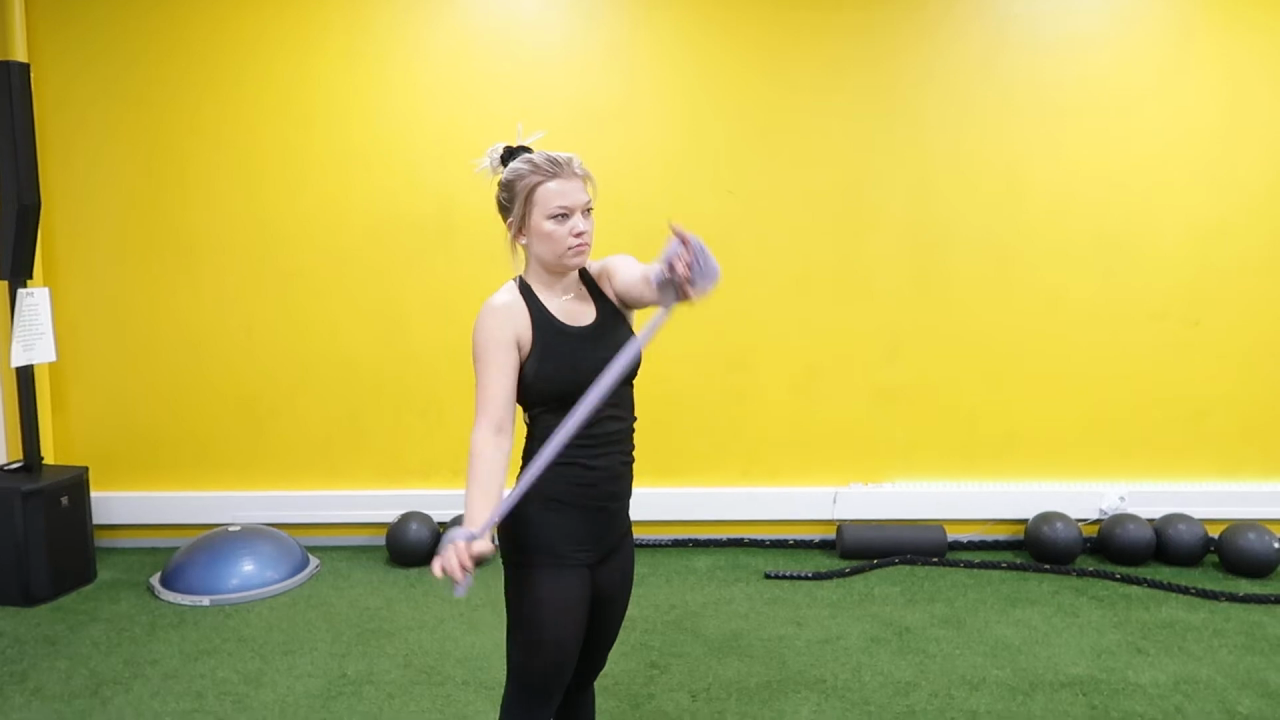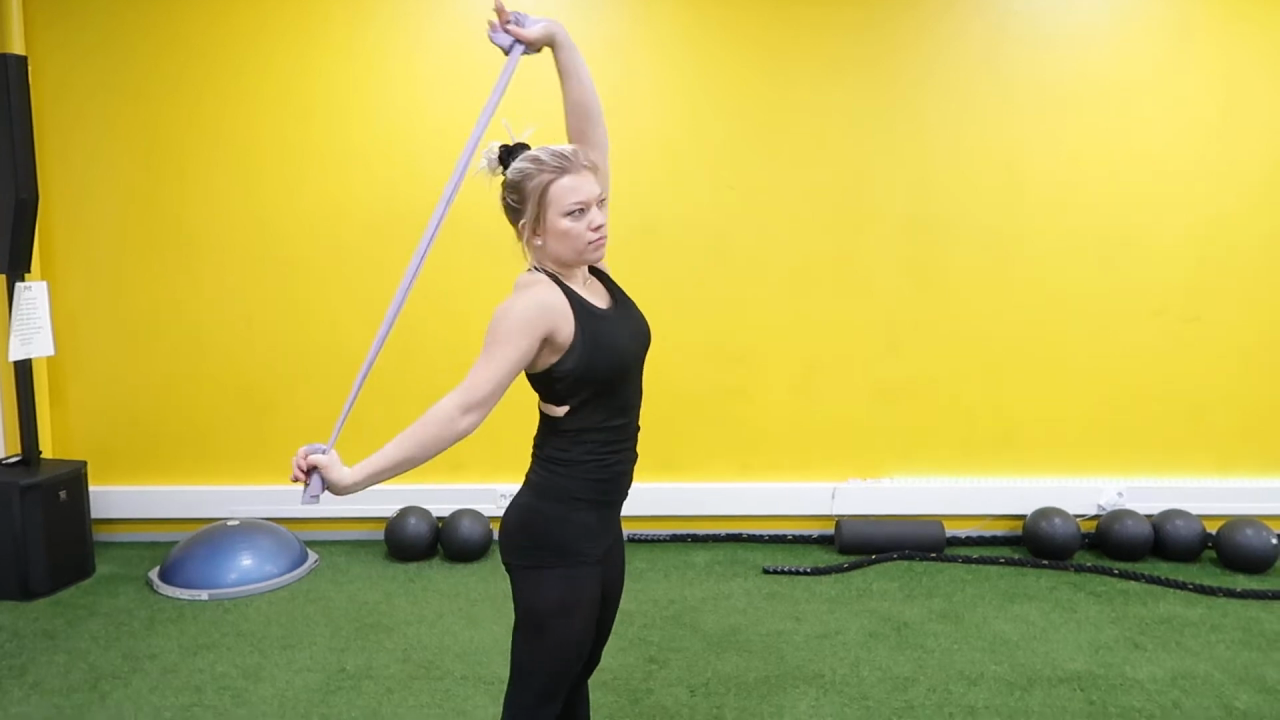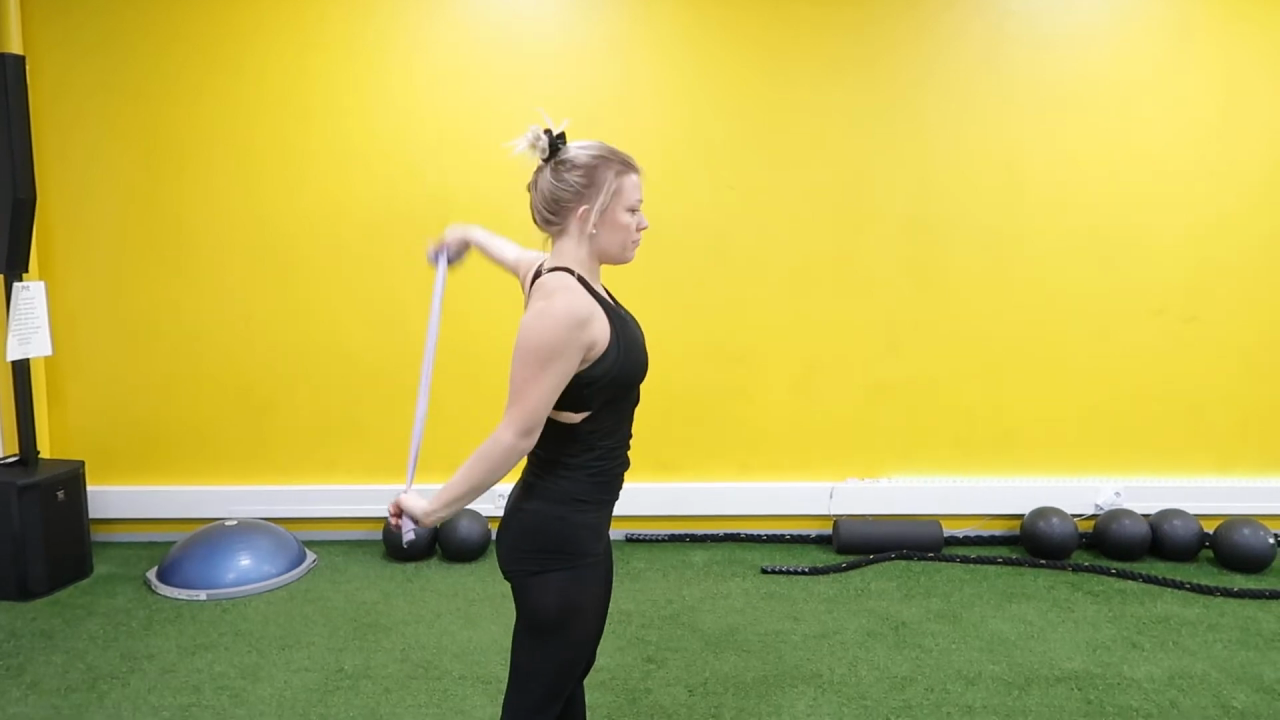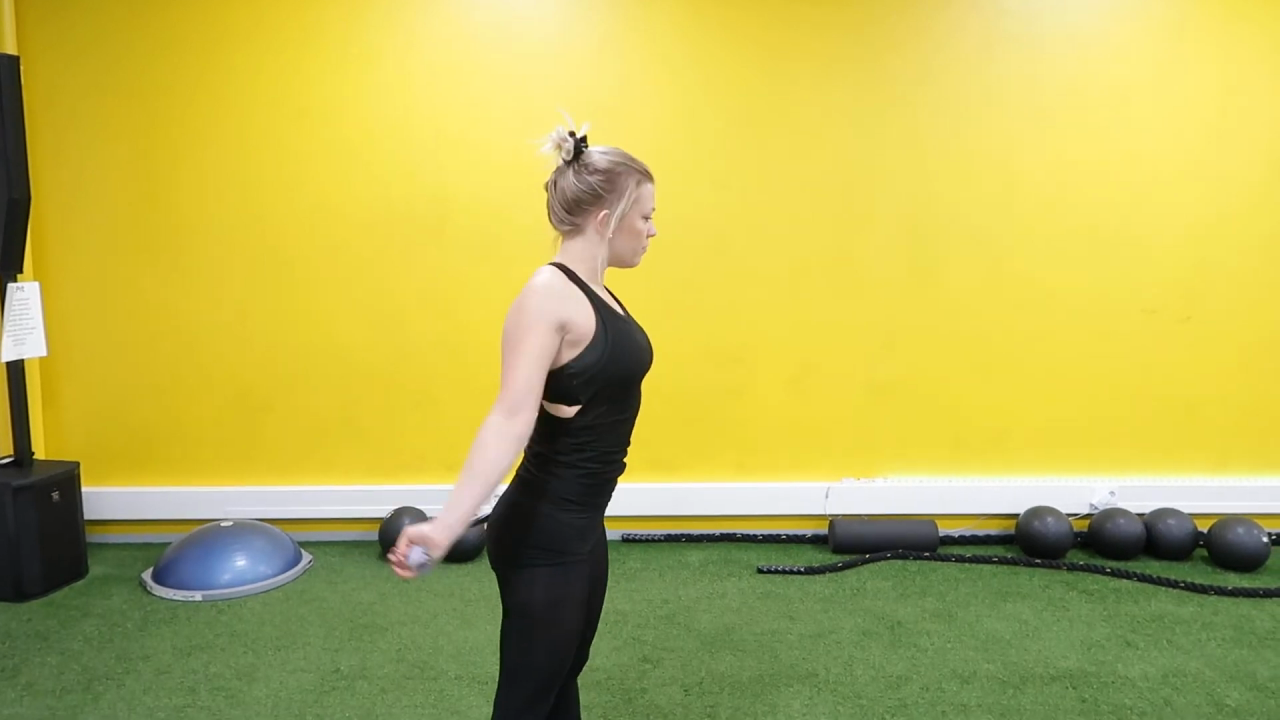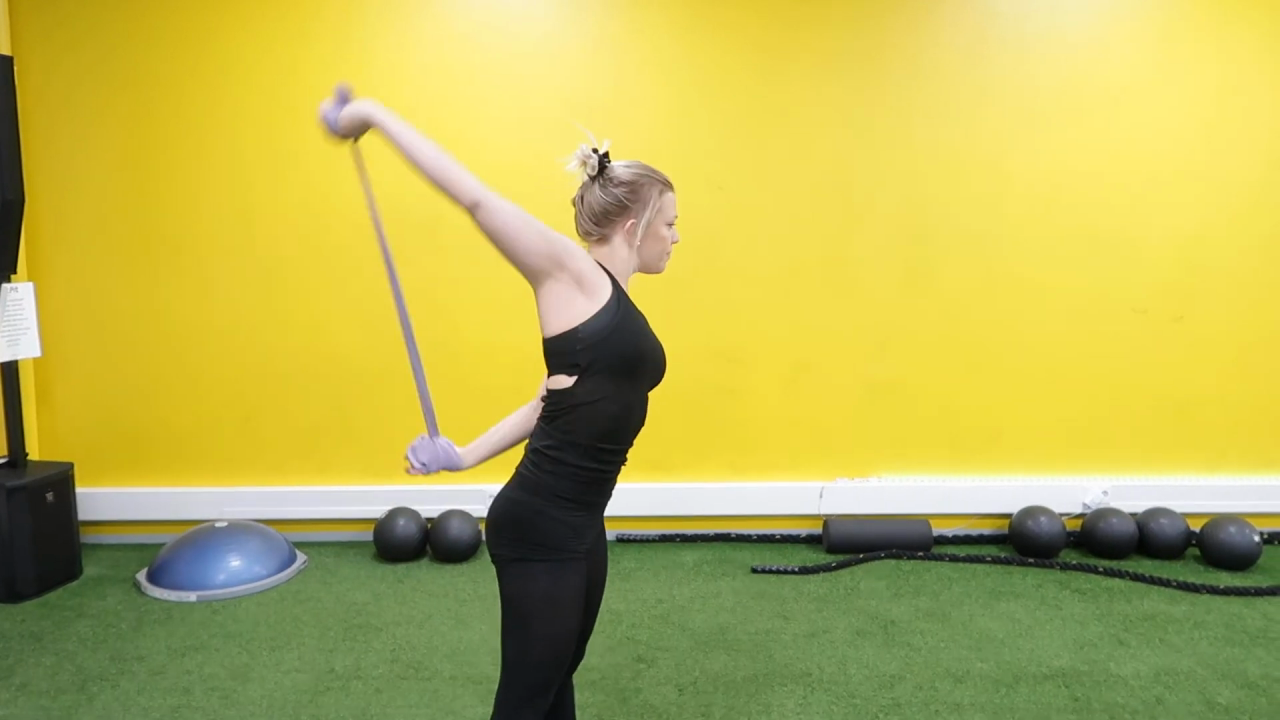
dt=0.5s
person 1, frame 1
left shoulder: (609, 280)
right shoulder: (505, 313)
left elbow: (645, 278)
right elbow: (492, 428)
left wrist: (681, 277)
right wrist: (475, 528)
left hip: (611, 525)
right hip: (548, 532)
person 1, frame 2
left shoulder: (594, 269)
right shoulder: (535, 303)
left elbow: (590, 143)
right elbow: (465, 408)
right wrist: (356, 475)
left hip: (598, 525)
right hip: (554, 532)
person 1, frame 3
left shoulder: (565, 277)
right shoulder: (566, 307)
left elbow: (524, 260)
right elbow: (518, 432)
left wrist: (471, 235)
right wrist: (435, 506)
left hip: (573, 527)
right hip: (555, 535)
person 1, frame 4
left shoulder: (592, 292)
right shoulder: (548, 295)
right elbow: (510, 418)
right wrist: (447, 526)
left hip: (580, 525)
right hip: (544, 533)
person 1, frame 5
left shoulder: (618, 309)
right shoulder: (573, 274)
right elbow: (478, 199)
left wrist: (469, 453)
right wrist: (378, 118)
left hip: (578, 523)
right hip: (539, 526)
